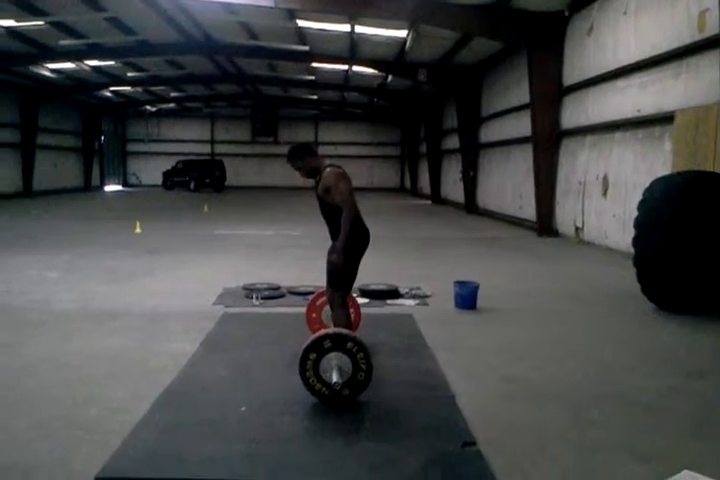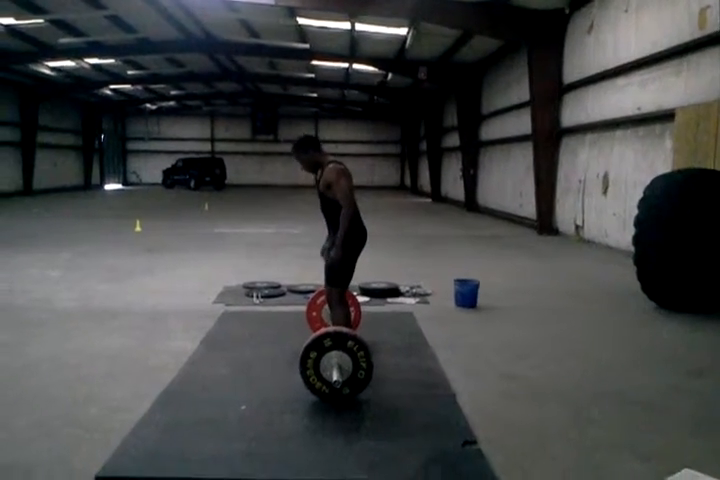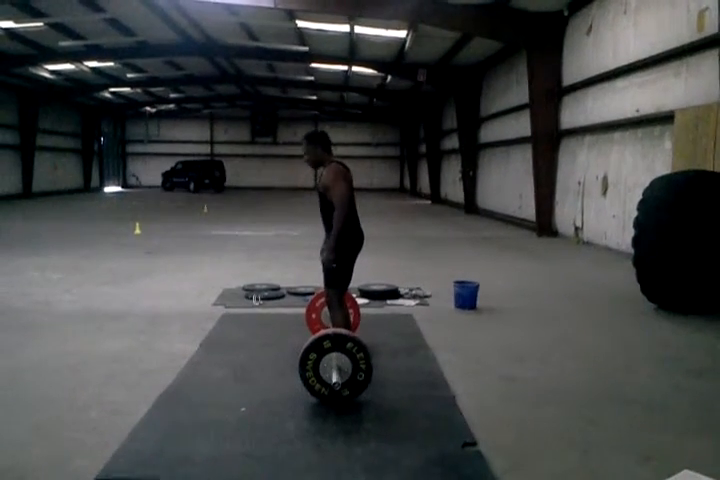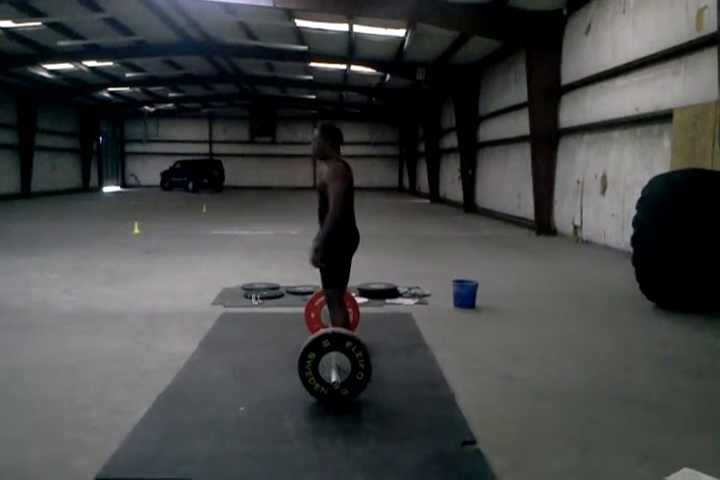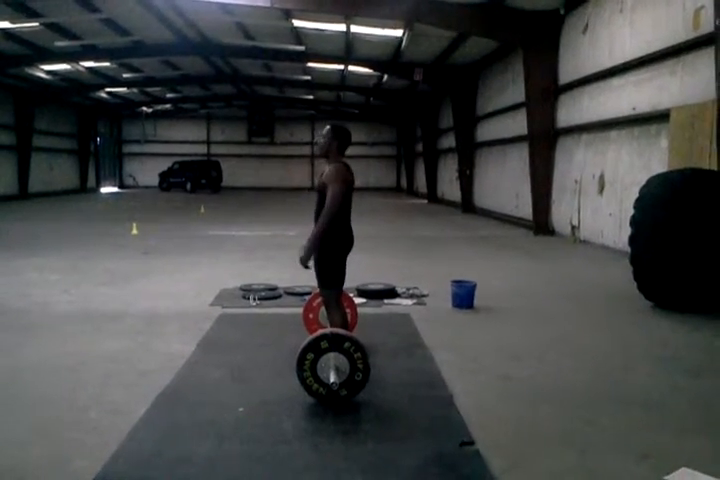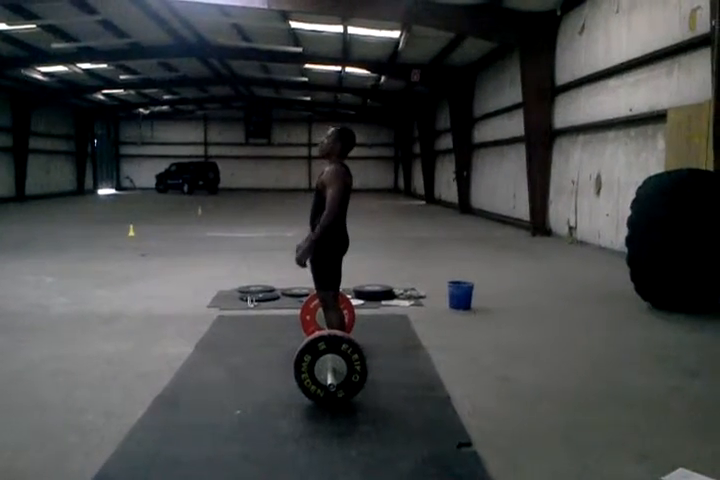
dt=0.2s
person 1, frame 1
left shoulder: (332, 175)
right shoulder: (323, 176)
left elbow: (349, 210)
left wrist: (340, 249)
right wrist: (336, 246)
left hip: (350, 241)
right hip: (344, 240)
left knee: (337, 298)
right knee: (334, 296)
person 1, frame 2
left shoulder: (334, 171)
right shoulder: (324, 172)
left elbow: (349, 208)
left wrist: (338, 246)
right wrist: (330, 240)
left hip: (347, 238)
right hip: (341, 237)
left knee: (335, 297)
right knee: (334, 295)
person 1, frame 3
left shoulder: (333, 172)
right shoulder: (326, 171)
left elbow: (342, 210)
left wrist: (331, 247)
right wrist: (328, 242)
left hip: (344, 241)
right hip: (340, 239)
left knee: (334, 299)
right knee: (334, 297)
person 1, frame 4
left shoulder: (334, 169)
right shoulder: (332, 167)
left elbow: (335, 211)
left wrist: (318, 245)
right wrist: (320, 241)
left hip: (339, 240)
right hip: (337, 238)
left knee: (334, 298)
right knee: (333, 297)
person 1, frame 5
left shoulder: (336, 171)
right shoulder: (335, 169)
left elbow: (329, 211)
left wrist: (310, 247)
right wrist: (312, 242)
left hip: (333, 241)
right hip: (332, 239)
left knee: (332, 299)
right knee: (331, 298)
person 1, frame 6
left shoulder: (335, 172)
right shoulder: (335, 170)
left elbow: (330, 213)
left wrist: (308, 245)
right wrist: (309, 241)
left hip: (328, 243)
right hip: (327, 241)
left knee: (329, 302)
right knee: (329, 300)
